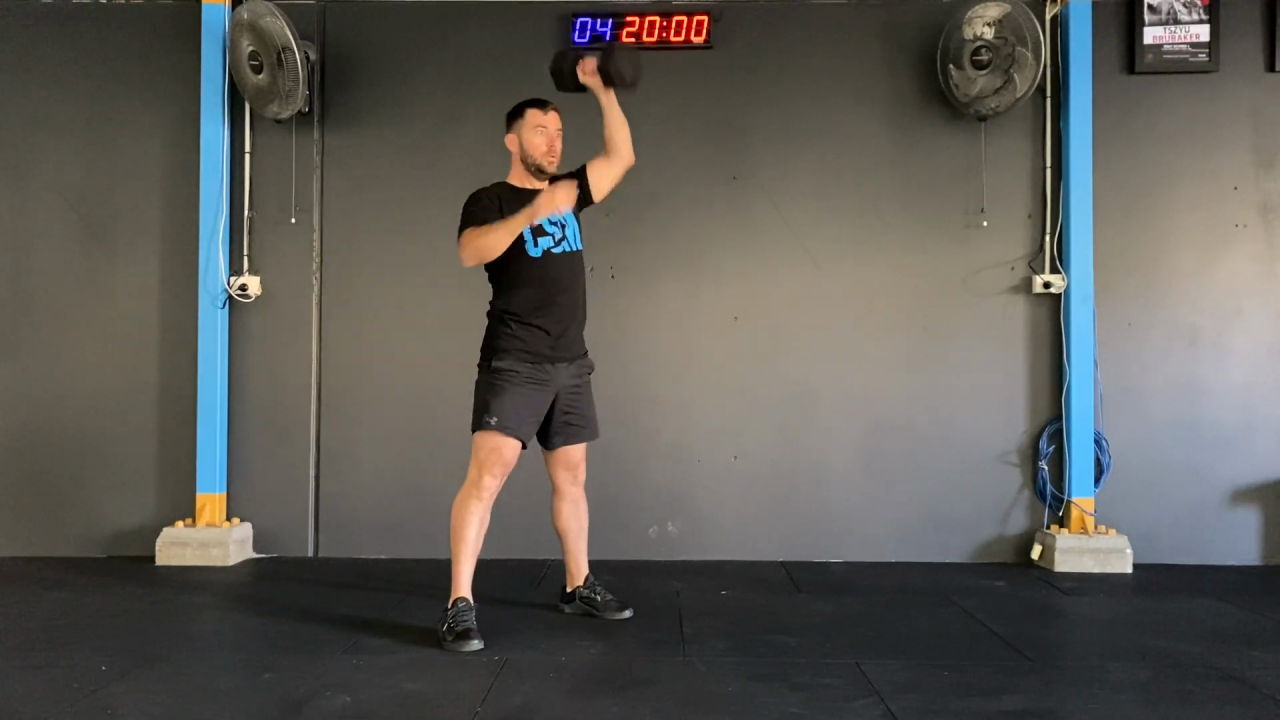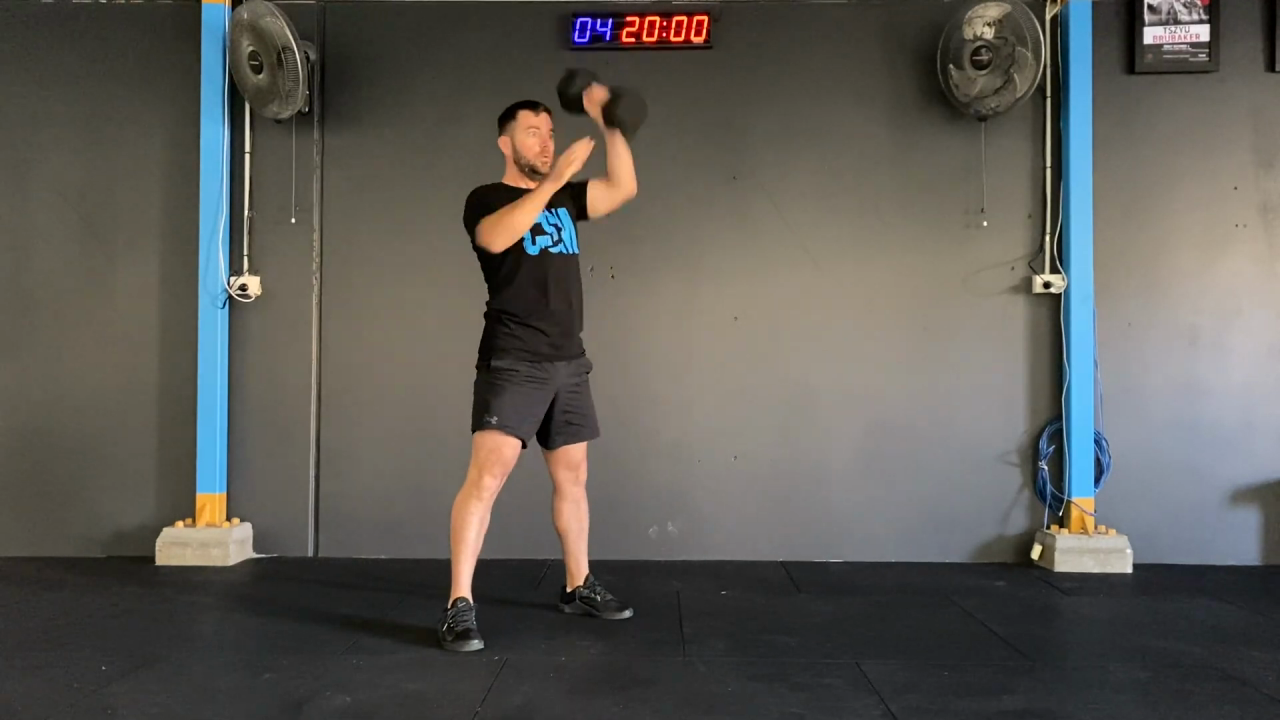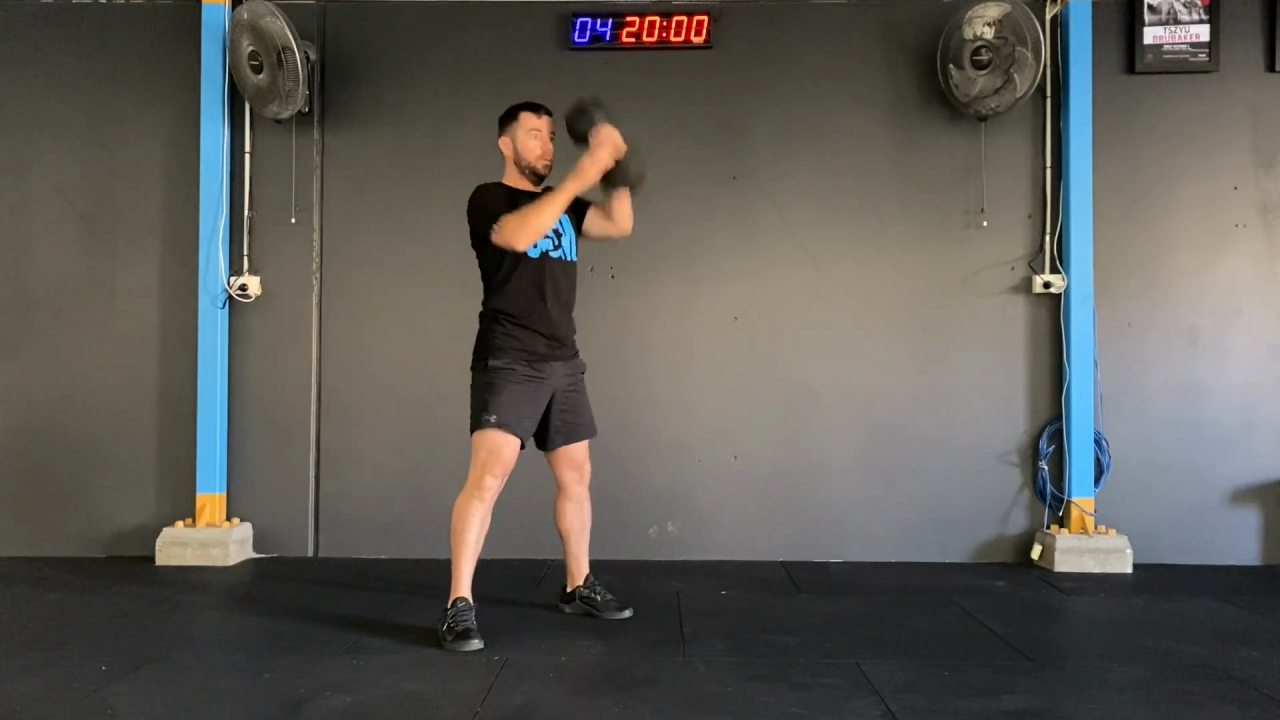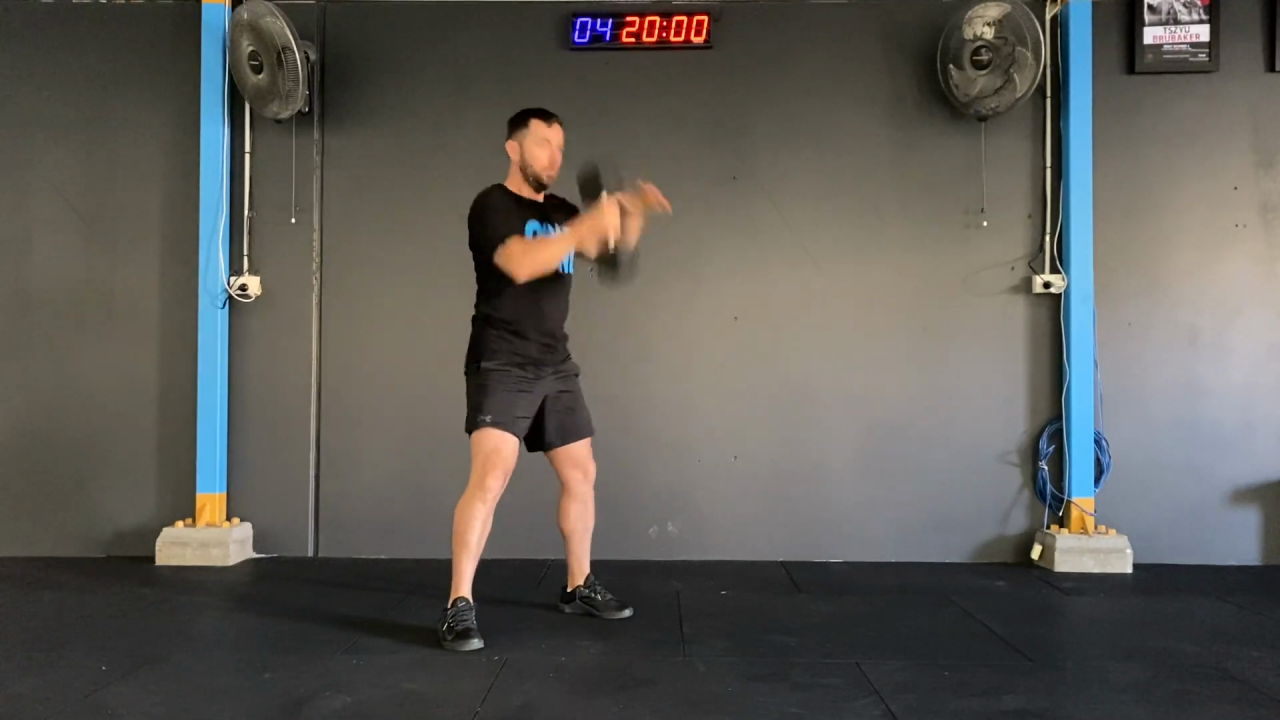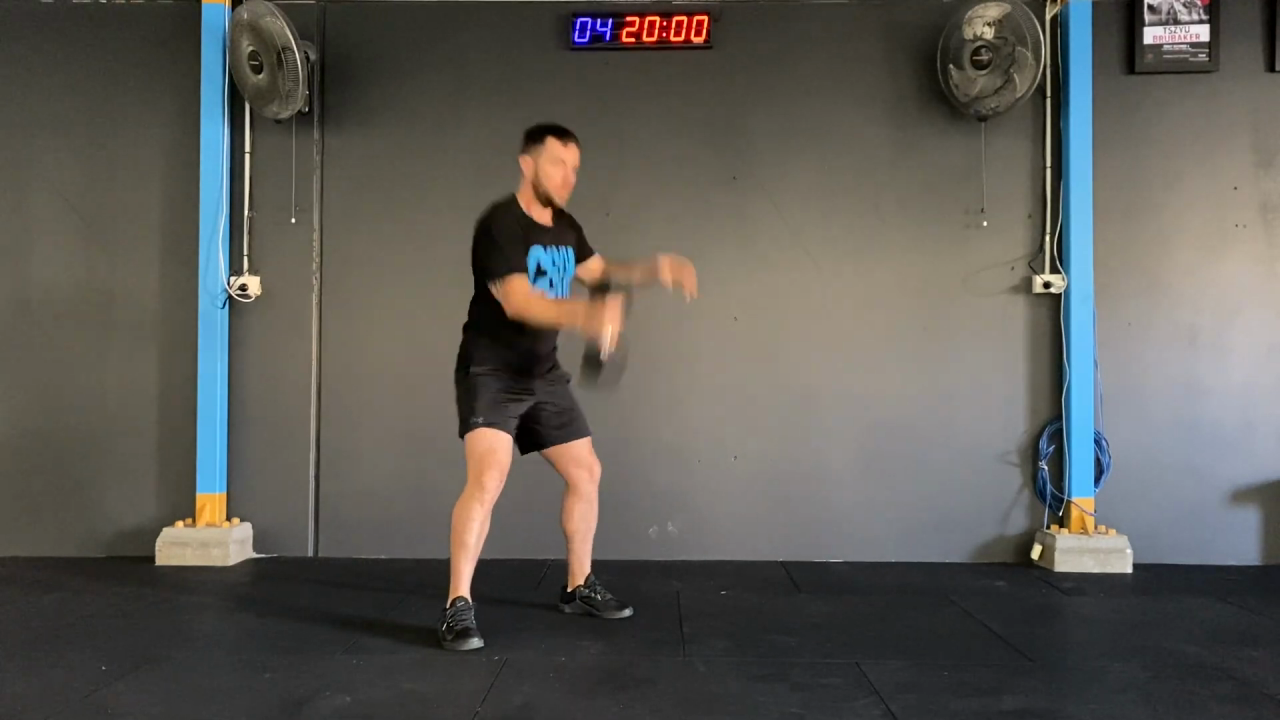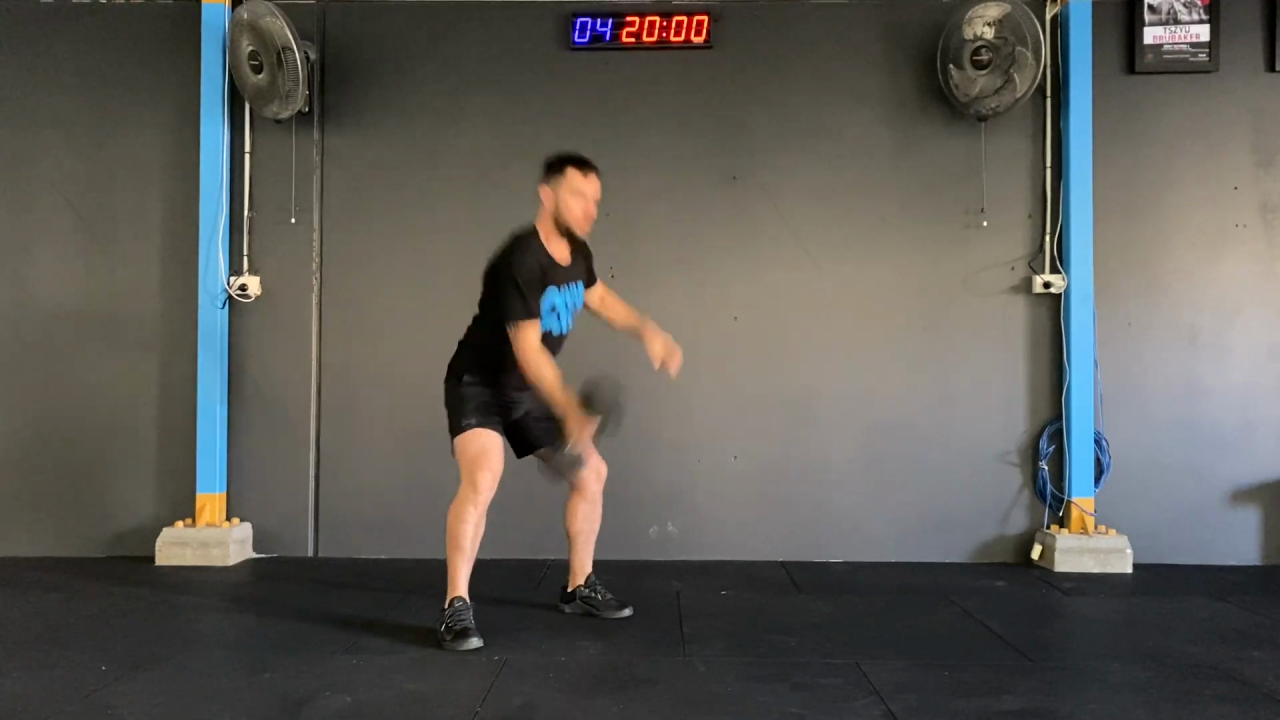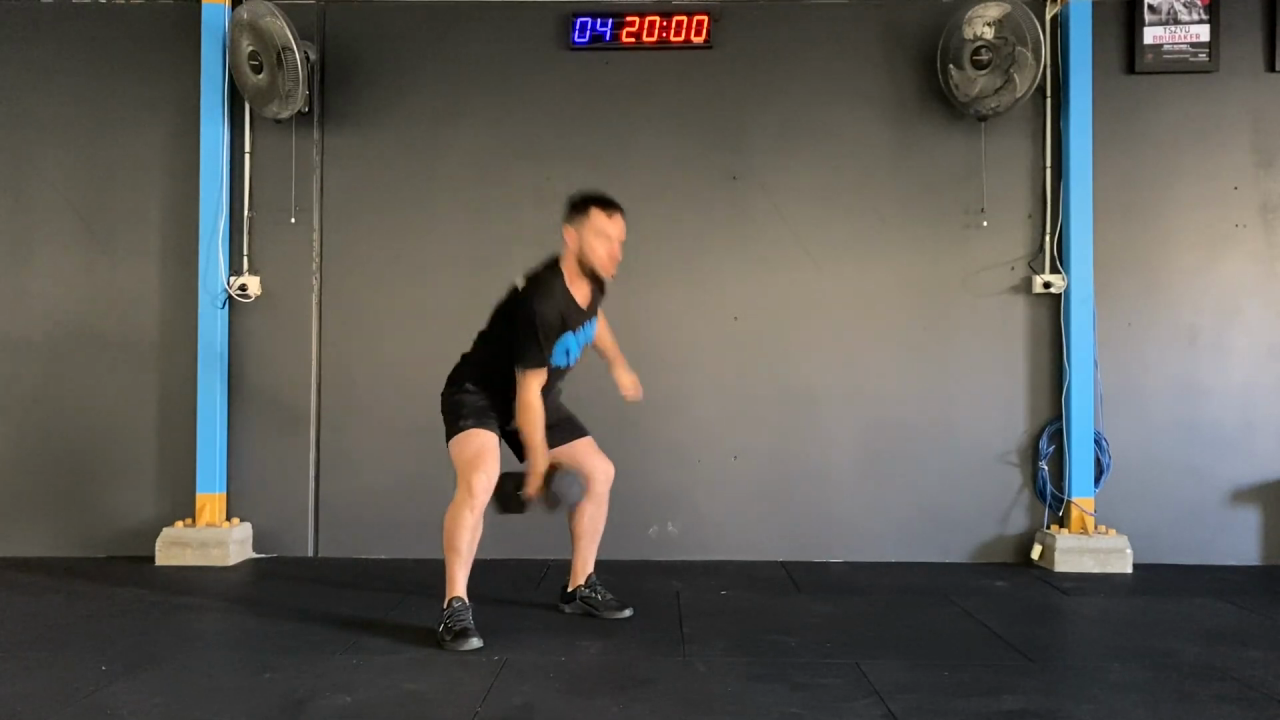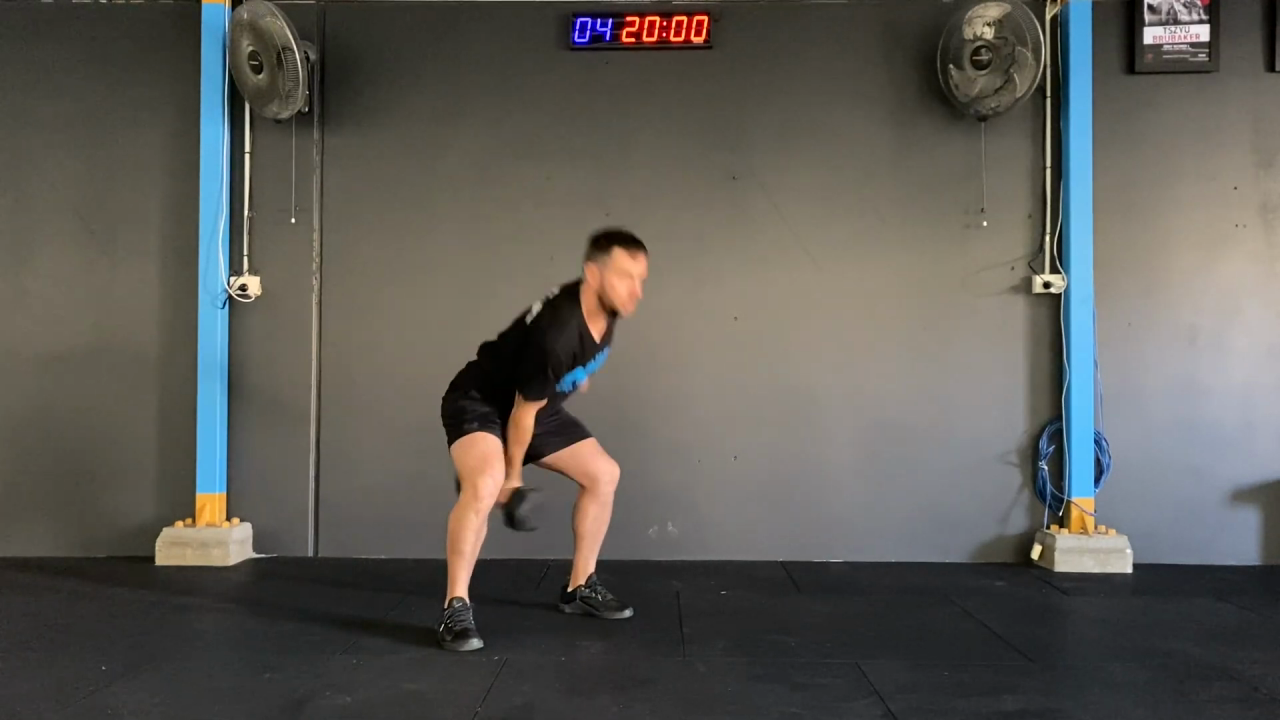
dt=0.1s
person 1, frame 1
left shoulder: (568, 192)
right shoulder: (490, 199)
left elbow: (621, 155)
right elbow: (470, 252)
left wrist: (601, 89)
right wrist: (533, 211)
left hip: (571, 363)
right hip: (515, 363)
left knee: (570, 478)
right knee: (487, 477)
left ankle: (579, 586)
right ankle: (459, 605)
person 1, frame 2
left shoulder: (562, 196)
right shoulder: (487, 199)
left elbow: (624, 188)
right elbow: (495, 239)
left wrist: (606, 123)
right wrist: (559, 172)
left hip: (568, 361)
right hip: (513, 361)
left knee: (572, 476)
right knee: (487, 478)
left ankle: (579, 586)
right ankle: (458, 605)
person 1, frame 3
left shoulder: (560, 203)
right shoulder: (489, 198)
left elbow: (620, 224)
right elbow: (516, 235)
left wrist: (610, 157)
right wrist: (579, 179)
left hip: (562, 362)
right hip: (508, 362)
left knee: (575, 477)
right knee: (488, 478)
left ankle: (579, 586)
right ankle: (459, 605)
person 1, frame 4
left shoulder: (557, 210)
right shoulder: (492, 204)
left elbow: (609, 250)
right elbow: (520, 265)
left wrist: (632, 211)
right wrist: (589, 224)
left hip: (554, 366)
right hip: (500, 366)
left knee: (580, 475)
right knee: (489, 481)
left ankle: (578, 587)
right ankle: (458, 605)
person 1, frame 5
left shoulder: (565, 227)
right shoulder: (500, 225)
left elbow: (599, 272)
right elbow: (518, 302)
left wrist: (655, 269)
right wrist: (589, 317)
left hip: (543, 372)
right hip: (491, 371)
left knee: (585, 473)
right knee: (487, 480)
left ankle: (580, 586)
right ankle: (458, 605)
person 1, frame 6
left shoulder: (577, 252)
right shoulder: (519, 261)
left elbow: (599, 299)
right elbow: (527, 351)
left wrist: (649, 333)
right wrist: (574, 415)
left hip: (536, 385)
right hip: (480, 382)
left knee: (591, 475)
right knee: (482, 482)
left ankle: (580, 587)
right ankle: (456, 606)
person 1, frame 7
left shoulder: (590, 281)
right shoulder: (543, 298)
right elbow: (527, 394)
left wrist: (618, 364)
right wrist: (537, 467)
left hip: (535, 393)
right hip: (478, 393)
left knee: (599, 472)
right knee: (480, 479)
left ankle: (579, 586)
right ankle: (454, 606)
person 1, frame 8
left shoulder: (601, 302)
right shoulder: (555, 336)
right elbow: (524, 414)
left wrist: (578, 378)
right wrist: (511, 473)
left hip: (536, 401)
right hip: (479, 402)
left knee: (604, 475)
right knee: (485, 485)
left ankle: (579, 586)
right ankle: (456, 607)
